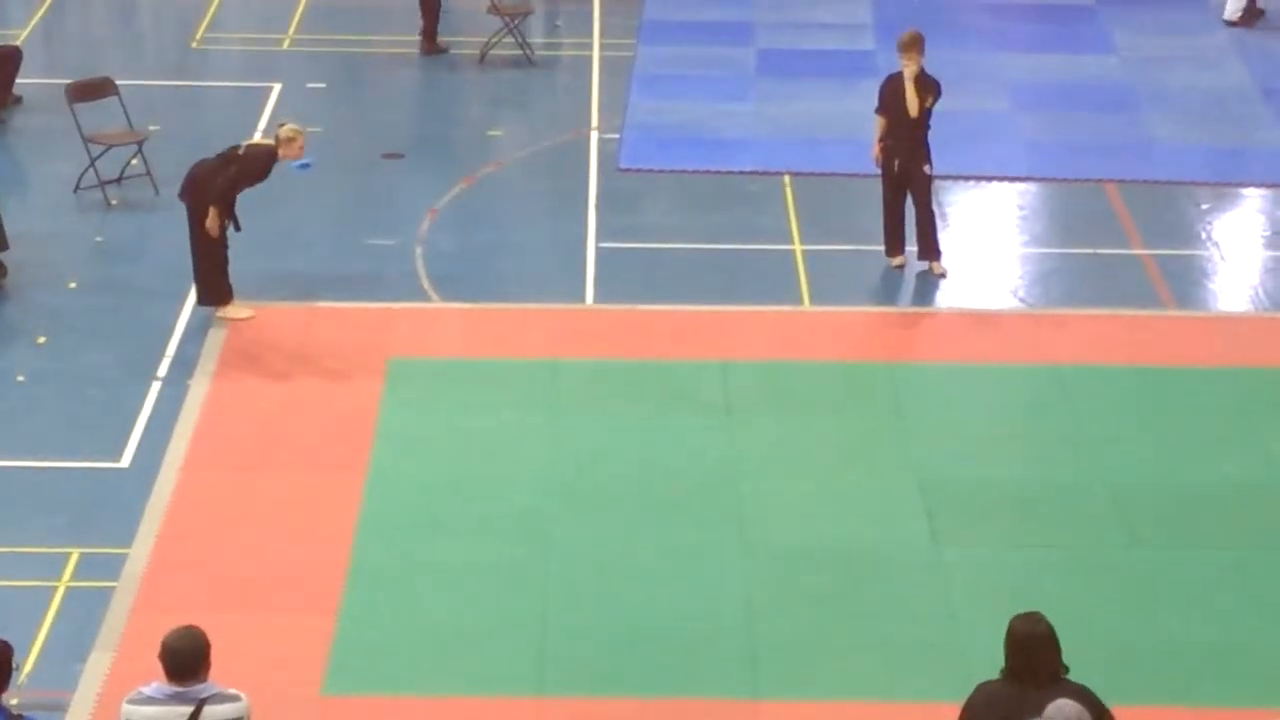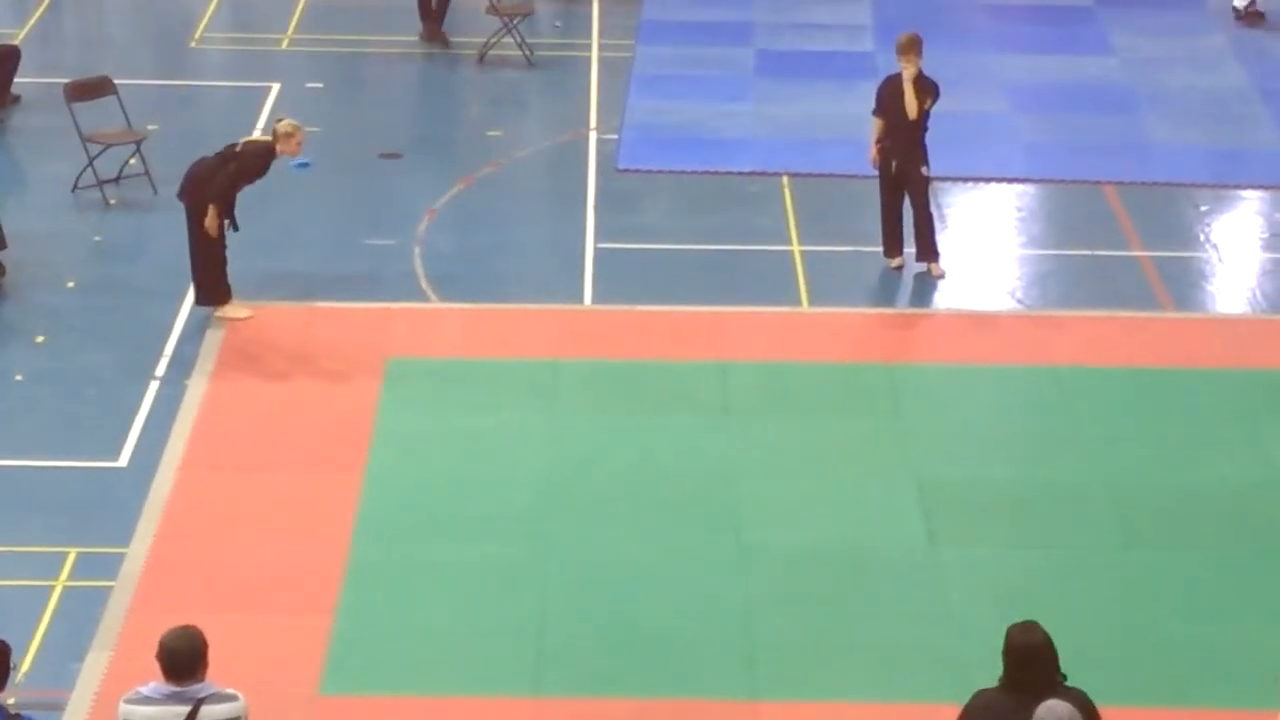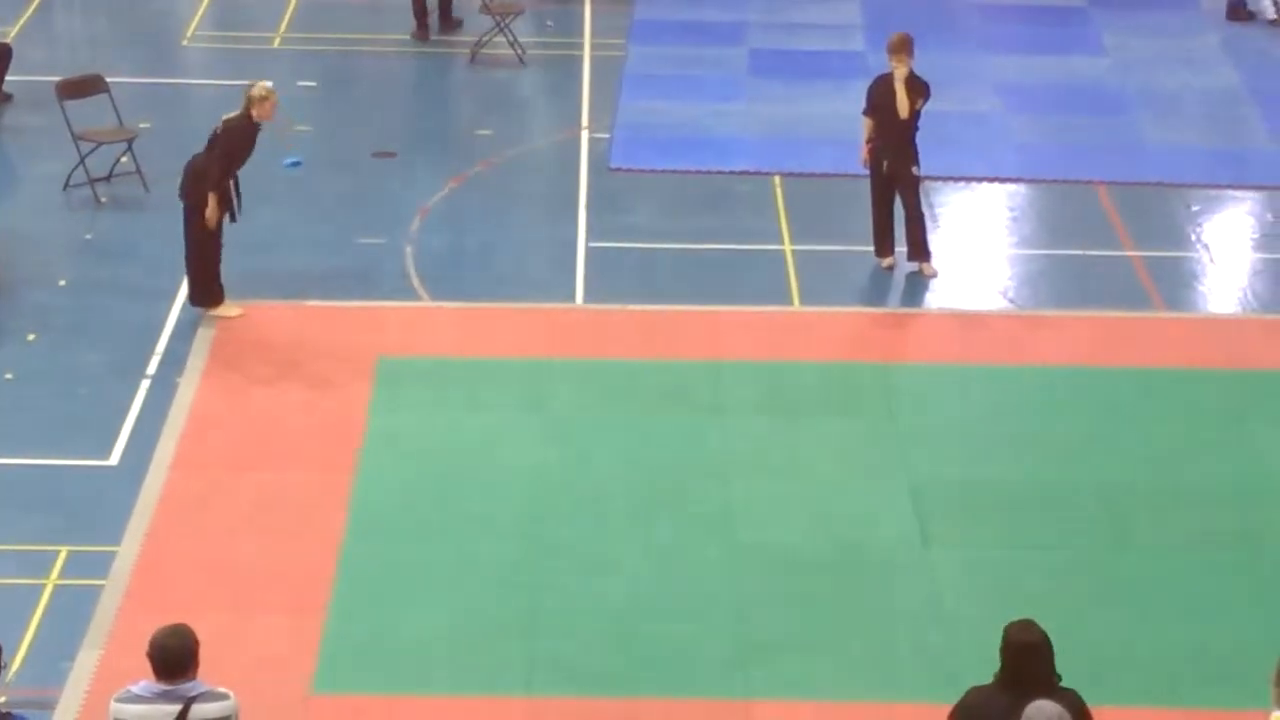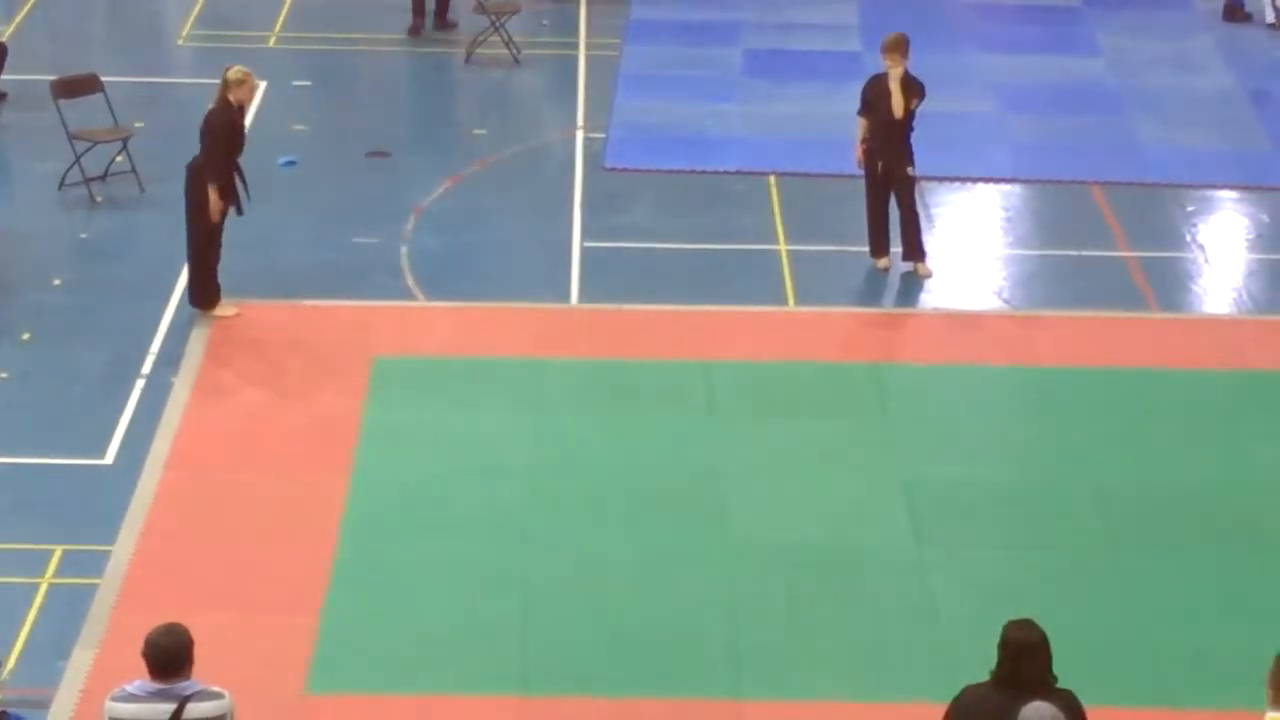
dt=0.3s
person 1, frame 1
left shoulder: (930, 85)
right shoulder: (890, 82)
left elbow: (915, 112)
left wrist: (909, 81)
right wrist: (877, 143)
left hip: (916, 150)
right hip: (892, 148)
left knee: (923, 204)
right knee: (892, 202)
left ankle: (932, 257)
right ankle: (896, 251)
person 1, frame 2
left shoulder: (928, 87)
right shoulder: (888, 83)
left elbow: (913, 114)
right elbow: (879, 116)
left wrist: (908, 83)
right wrist: (874, 145)
left hip: (914, 152)
right hip: (889, 150)
left knee: (921, 205)
right knee: (890, 204)
left ankle: (931, 258)
right ankle: (894, 252)
person 1, frame 3
left shoulder: (919, 87)
right shoulder: (879, 83)
left elbow: (905, 114)
right elbow: (870, 116)
left wrist: (900, 83)
right wrist: (865, 145)
left hip: (905, 152)
right hip: (880, 150)
left knee: (912, 205)
right knee: (881, 203)
left ankle: (922, 258)
right ankle: (886, 252)
person 1, frame 4
left shoulder: (914, 87)
right shoulder: (873, 83)
left elbow: (899, 114)
right elbow: (864, 117)
left wrist: (896, 83)
right wrist: (859, 145)
left hip: (900, 152)
right hip: (875, 151)
left knee: (907, 205)
right knee: (876, 204)
left ankle: (917, 258)
right ankle: (881, 253)
person 2, frame 1
left shoulder: (266, 153)
right shoulder: (260, 159)
right elbow: (226, 182)
left wrist: (219, 213)
right wrist: (213, 216)
left hip: (207, 185)
right hip: (202, 188)
left knee: (214, 245)
right knee: (211, 246)
left ankle: (221, 300)
right ankle: (223, 303)
person 2, frame 2
left shoulder: (264, 149)
right shoulder: (258, 155)
right elbow: (225, 181)
left wrist: (216, 211)
right wrist: (212, 214)
left hip: (204, 183)
right hip: (200, 188)
left knee: (213, 245)
right knee: (209, 245)
left ankle: (220, 300)
right ankle: (222, 303)
person 2, frame 3
left shoulder: (248, 124)
right shoulder: (239, 129)
right elbow: (218, 165)
left wrist: (217, 202)
right wrist: (213, 204)
left hip: (205, 181)
right hip: (200, 184)
left knee: (209, 242)
right knee: (205, 243)
left ankle: (212, 299)
right ankle: (213, 302)
person 2, frame 4
left shoulder: (234, 110)
right shoulder: (219, 116)
right elbow: (211, 159)
left wrist: (222, 193)
right wrist: (213, 196)
left hip: (220, 183)
right hip: (204, 185)
left knee: (211, 243)
right knee: (205, 243)
left ankle: (209, 299)
right ankle: (208, 302)
